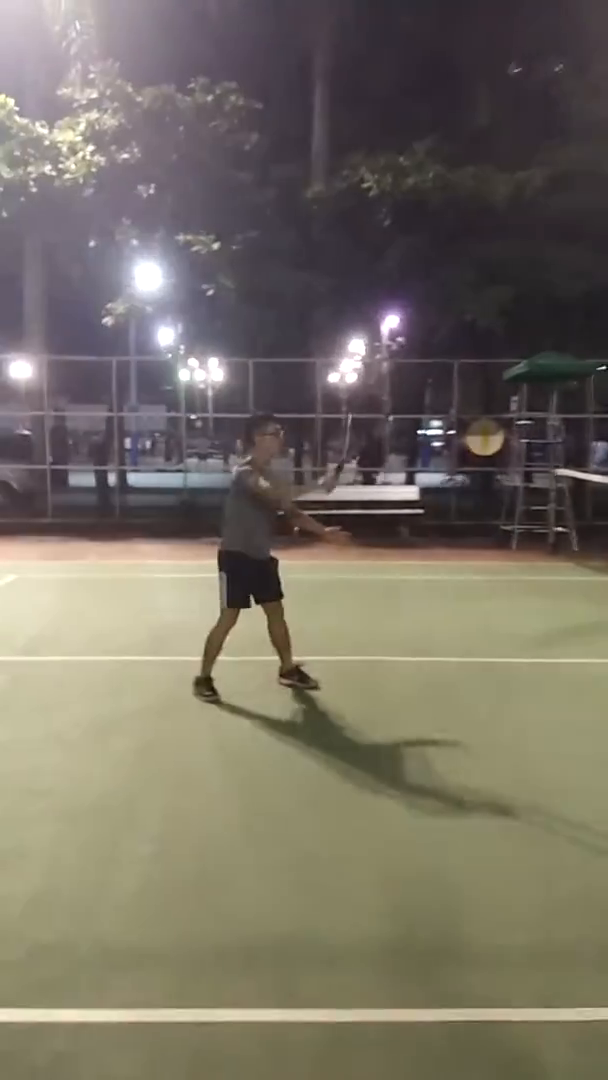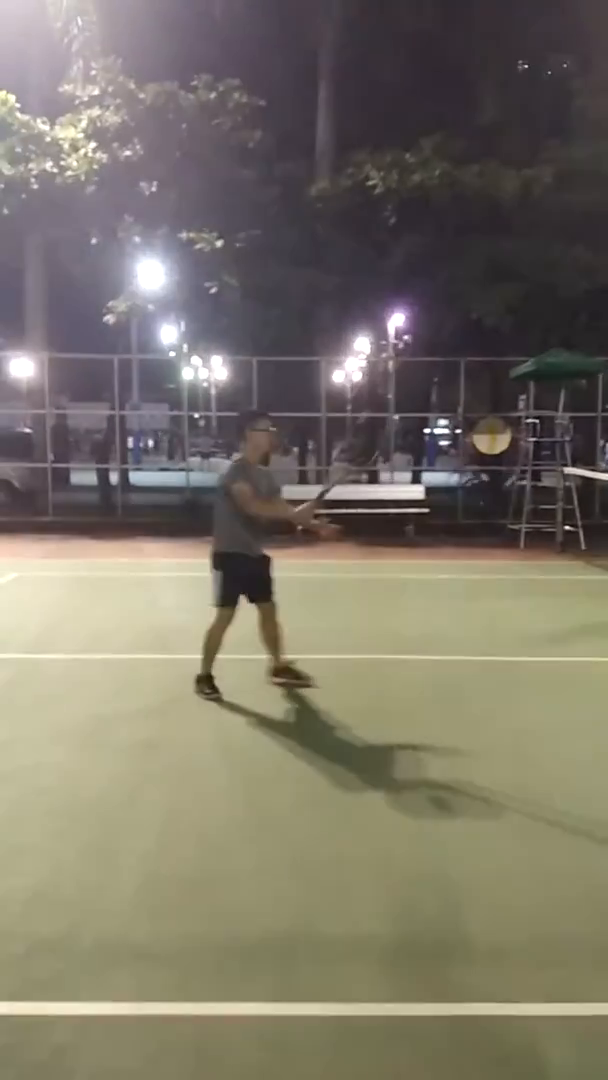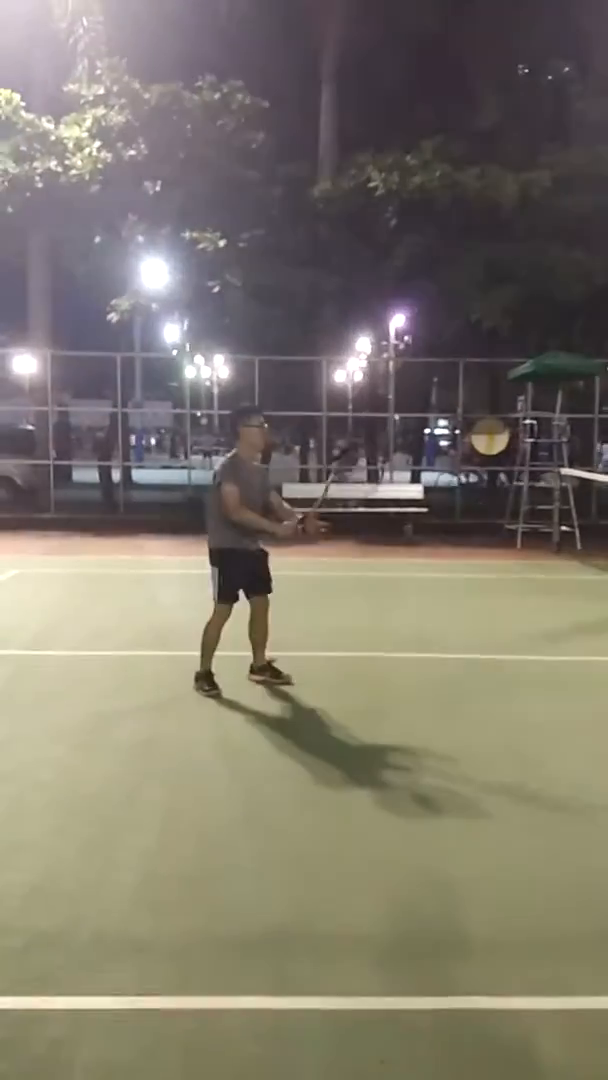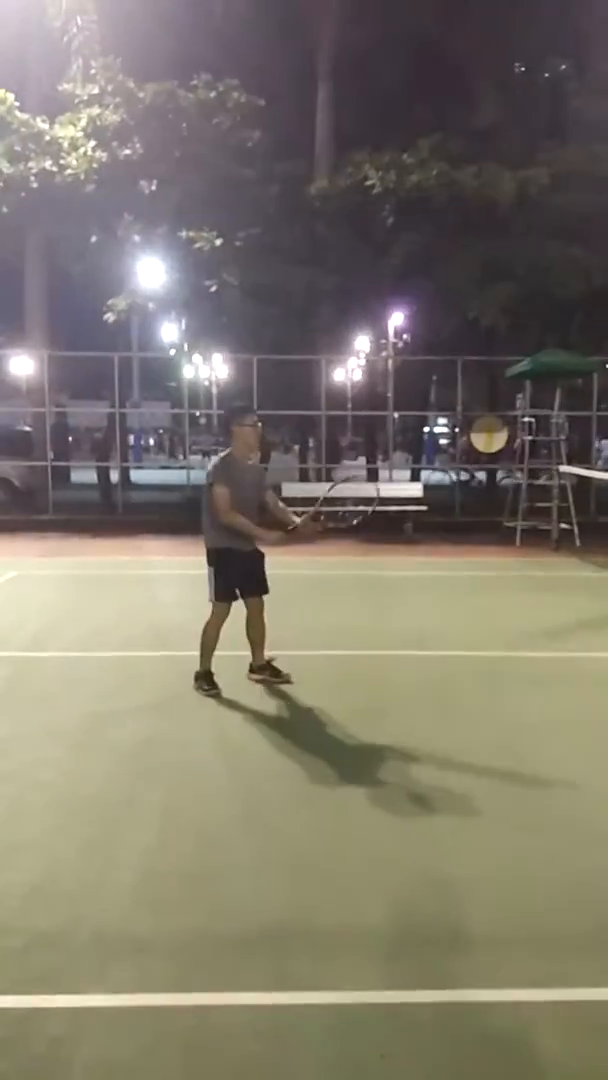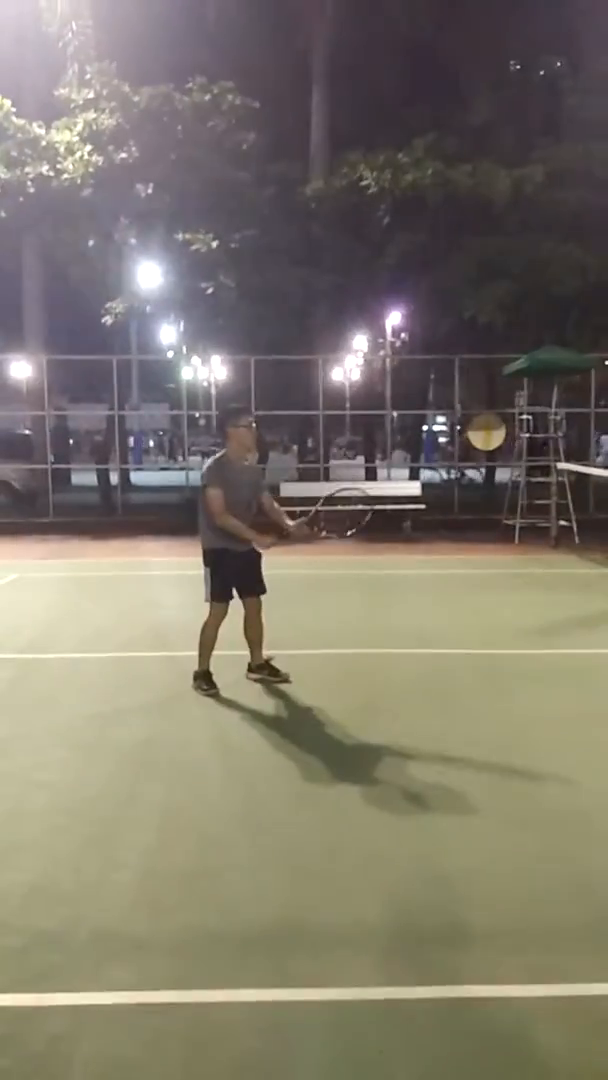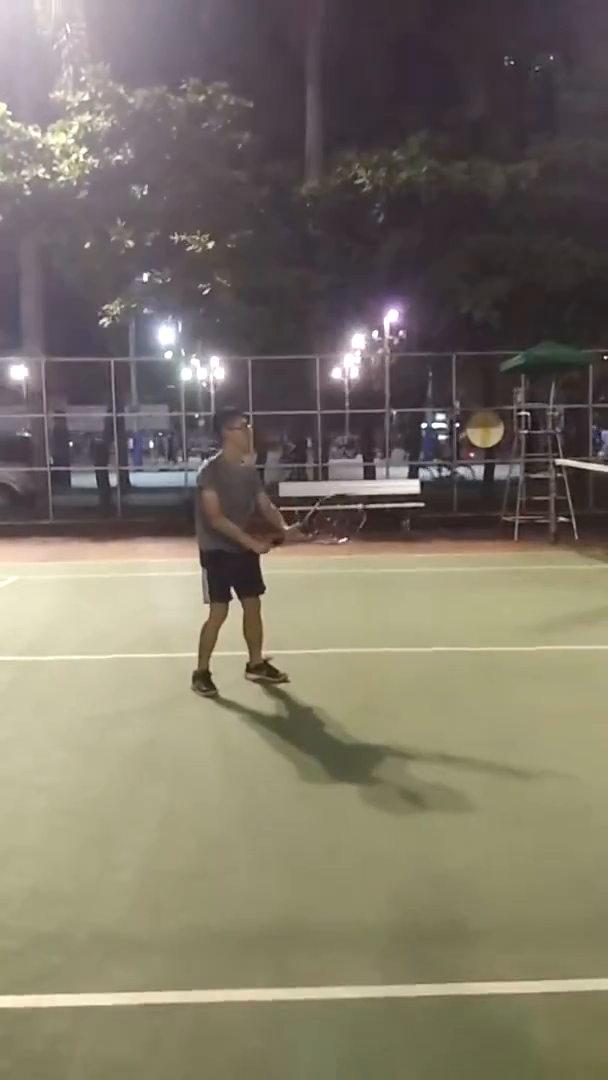
dt=0.1s
person 1, frame 1
left shoulder: (269, 475)
right shoulder: (246, 472)
left elbow: (288, 508)
right elbow: (273, 494)
left wrist: (322, 531)
left hip: (261, 556)
right hip: (236, 555)
left knee: (276, 611)
right knee: (228, 618)
left ankle: (288, 669)
right ankle: (203, 679)
person 1, frame 2
left shoulder: (264, 474)
right shoulder: (235, 471)
left elbow: (280, 507)
right elbow: (251, 506)
left wrist: (312, 524)
right wrist: (295, 513)
left hip: (254, 554)
right hip: (230, 553)
left knee: (268, 610)
right knee: (225, 616)
left ankle: (278, 667)
right ankle: (204, 676)
person 1, frame 3
left shoulder: (260, 470)
right shoulder: (228, 467)
left elbow: (276, 504)
right elbow: (235, 511)
left wrist: (298, 520)
right wrist: (275, 527)
left hip: (253, 548)
right hip: (227, 549)
left knee: (261, 606)
right knee: (222, 612)
left ankle: (260, 665)
right ankle: (203, 673)
person 1, frame 4
left shoulder: (256, 469)
right shoulder: (221, 467)
left elbow: (271, 503)
right elbow: (225, 513)
left wrist: (293, 520)
right wrist: (263, 533)
left hip: (248, 549)
right hip: (223, 549)
left knee: (256, 606)
right knee: (221, 612)
left ankle: (259, 664)
right ankle: (203, 673)
person 1, frame 5
left shoulder: (253, 470)
right shoulder: (215, 468)
left elbow: (268, 504)
right elbow: (219, 515)
left wrist: (288, 524)
right wrist: (256, 537)
left hip: (246, 549)
right hip: (219, 549)
left knee: (254, 606)
right knee: (218, 612)
left ankle: (257, 664)
right ankle: (202, 672)
person 1, frame 6
left shoulder: (250, 472)
right shoulder: (210, 471)
left elbow: (265, 505)
right elbow: (215, 518)
left wrist: (283, 527)
right wrist: (251, 541)
left hip: (243, 550)
right hip: (216, 551)
left knee: (253, 606)
right knee: (219, 613)
left ankle: (256, 664)
right ankle: (201, 672)
